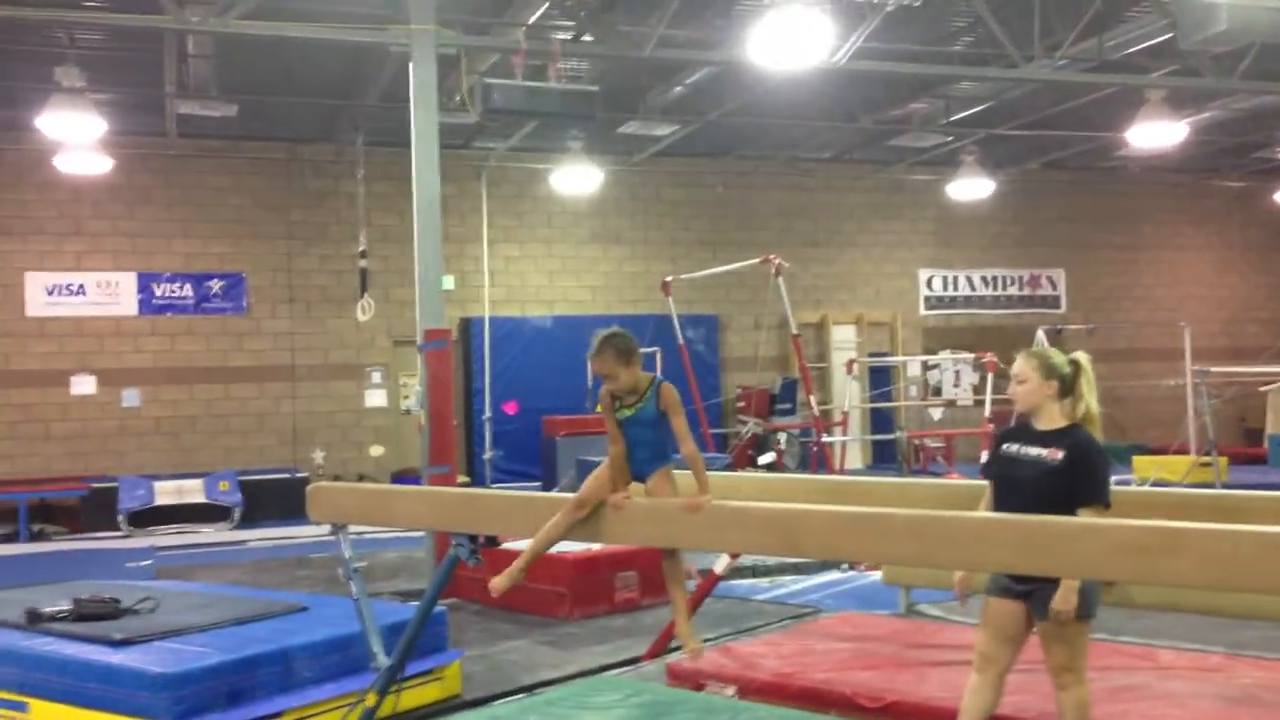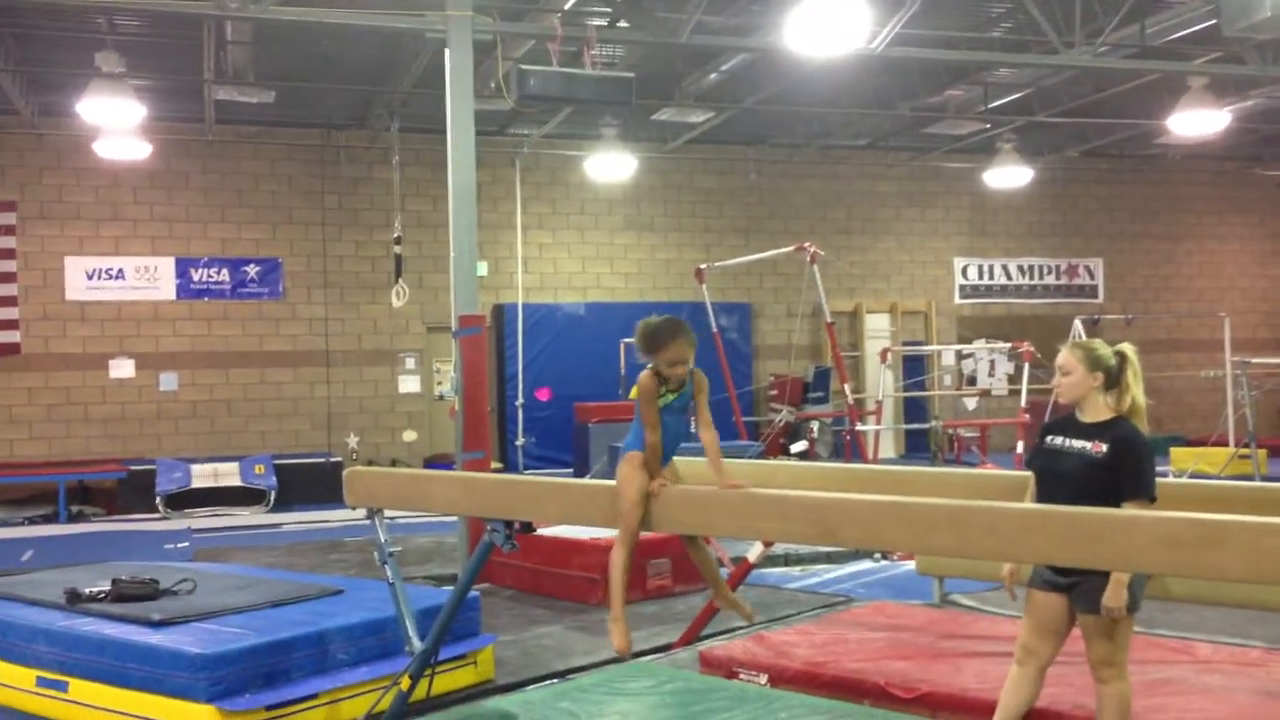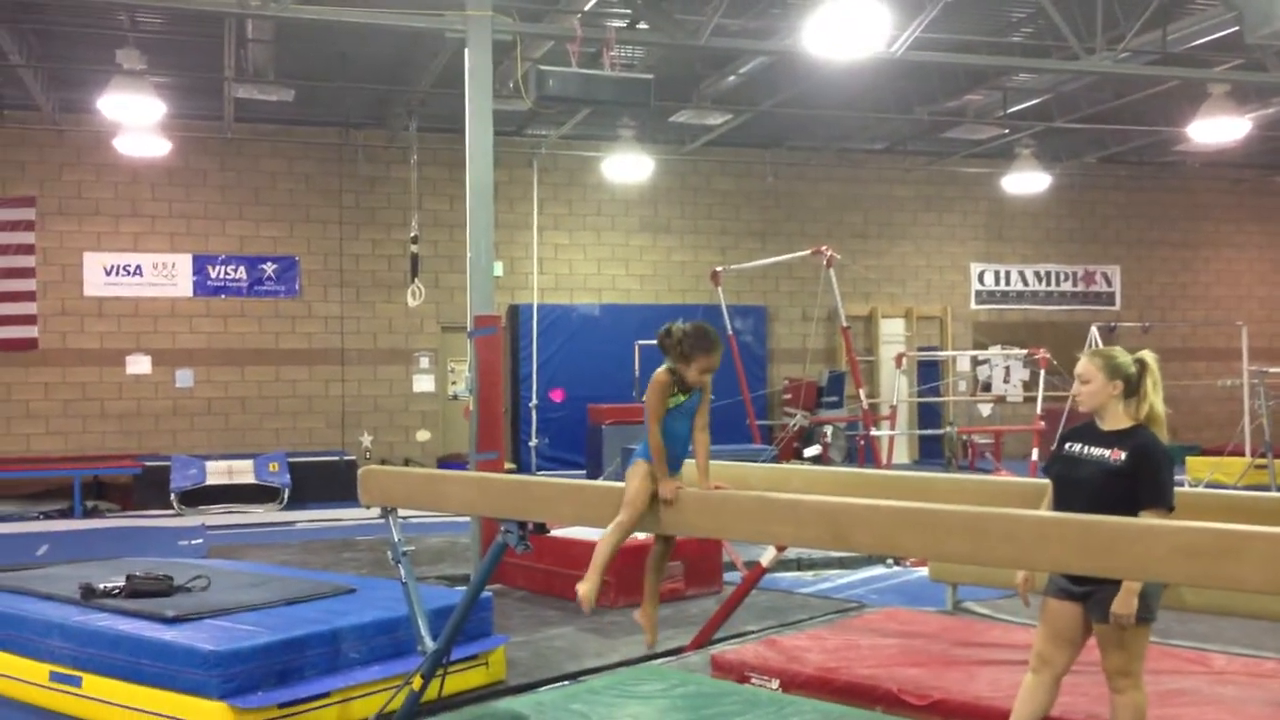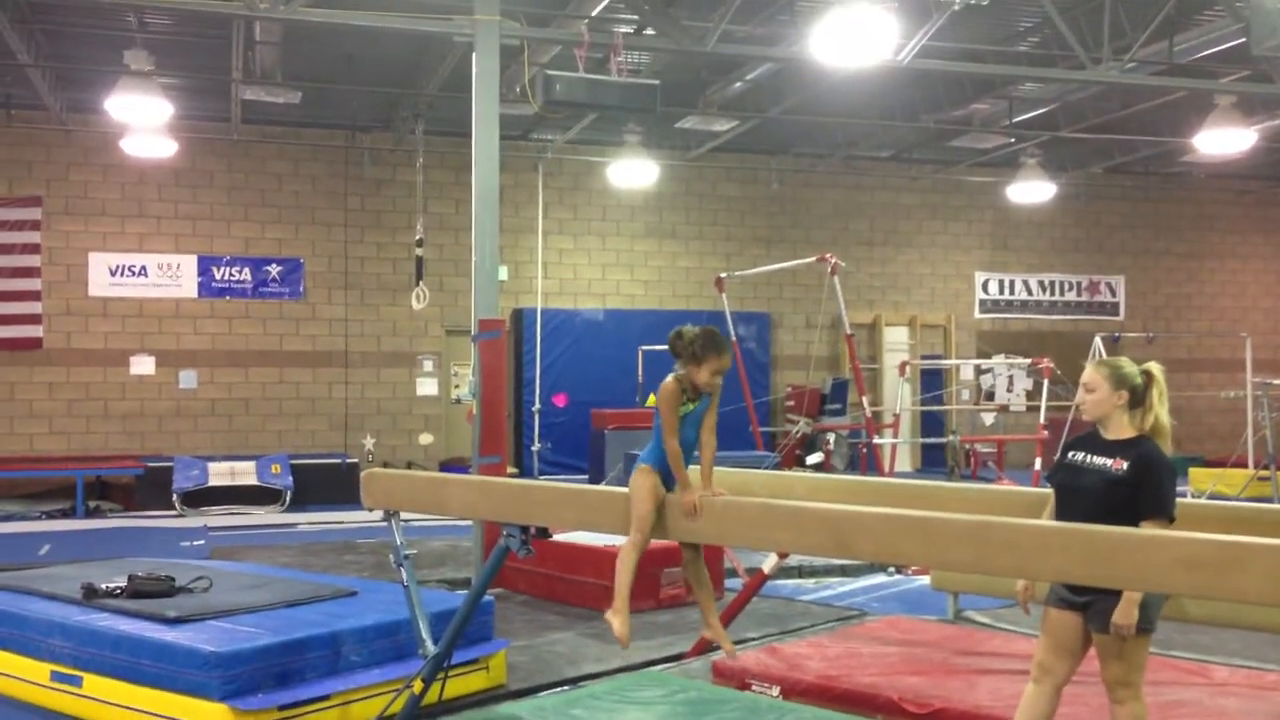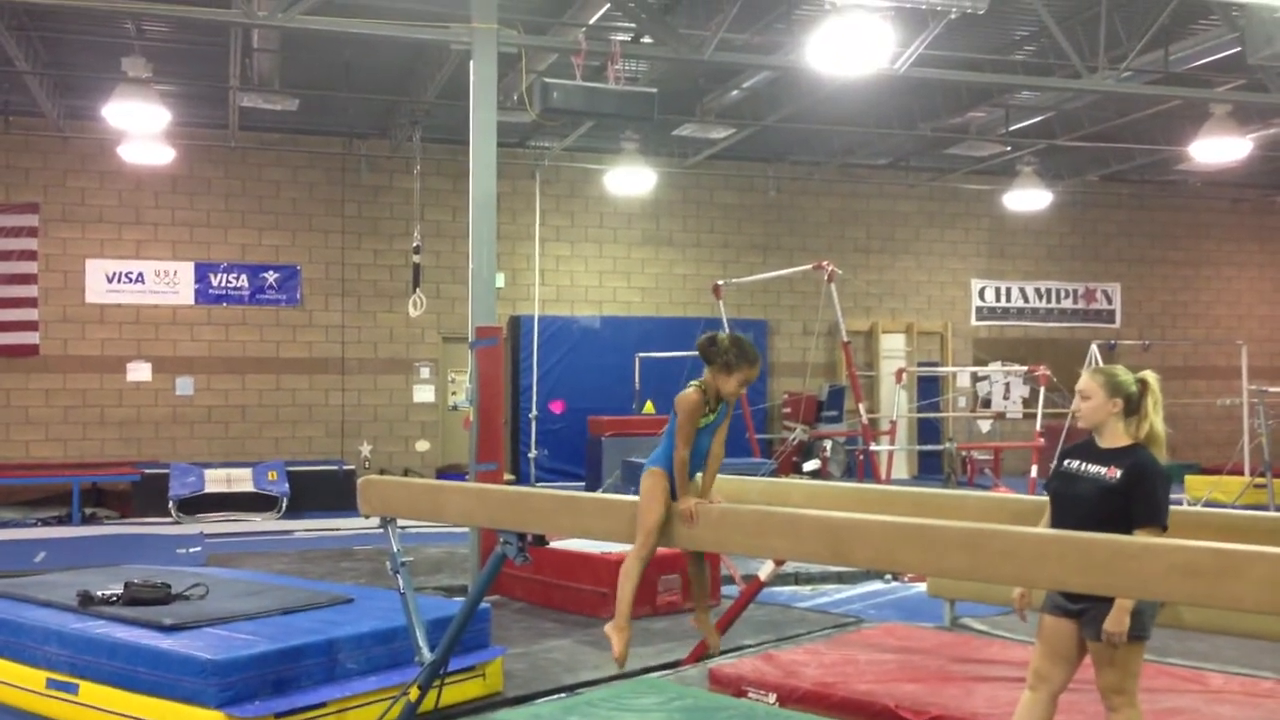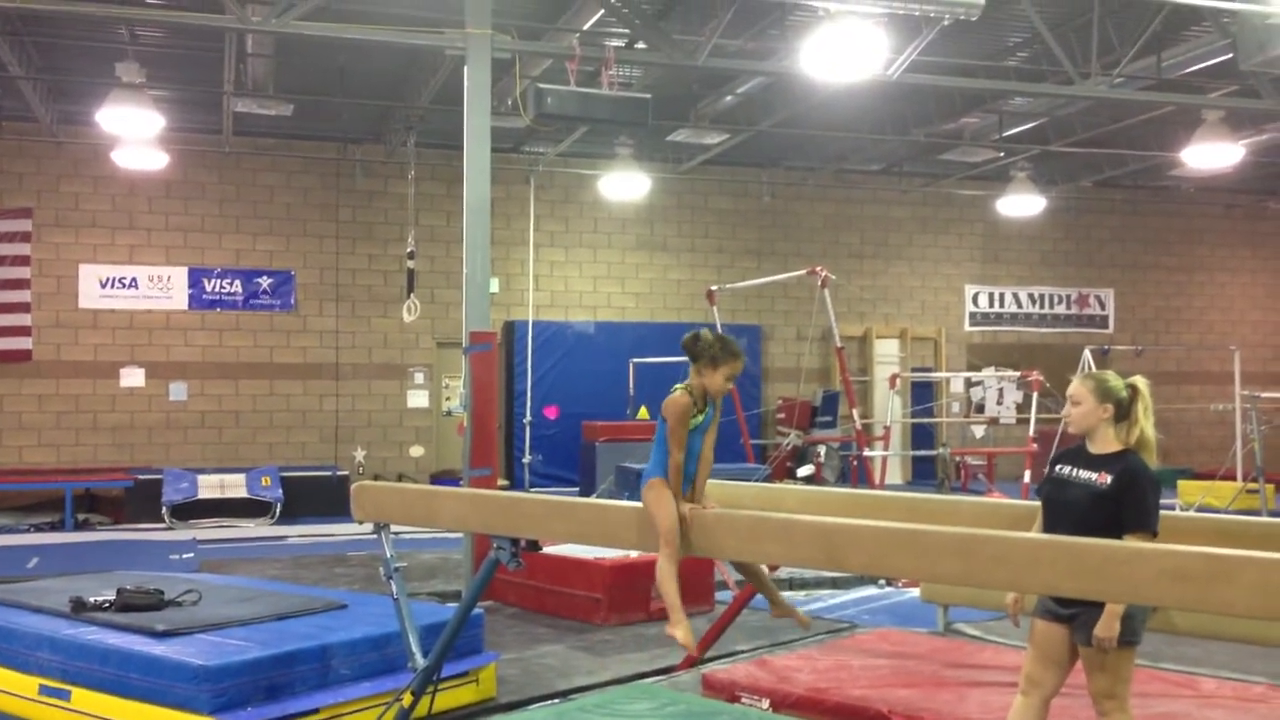
dt=0.4s
person 1, frame 1
left shoulder: (1082, 447)
right shoulder: (1008, 439)
right elbow: (989, 505)
left wrist: (1070, 585)
left hip: (1059, 578)
right hip: (1010, 573)
left knee: (1066, 674)
right knee: (988, 663)
person 1, frame 2
left shoulder: (1127, 440)
right shoulder: (1053, 431)
right elbow: (1034, 497)
left wrist: (1120, 582)
left hip: (1102, 572)
right hip: (1052, 565)
left knee: (1107, 669)
right knee: (1028, 656)
person 1, frame 3
left shoulder: (1146, 448)
right shoulder: (1072, 438)
right elbow: (1051, 504)
left wrist: (1131, 589)
left hip: (1118, 580)
right hip: (1068, 574)
left knee: (1122, 678)
right knee: (1043, 664)
person 1, frame 4
left shoulder: (1149, 459)
right shoulder: (1075, 447)
right elbow: (1053, 513)
left wrist: (1132, 601)
left hip: (1119, 591)
right hip: (1069, 583)
left knee: (1122, 688)
right knee: (1044, 674)
person 1, frame 5
left shoulder: (1143, 467)
right shoulder: (1071, 455)
right elbow: (1050, 521)
left wrist: (1123, 607)
left hip: (1114, 598)
right hip: (1065, 591)
right knee: (1040, 681)
person 1, frame 6
left shoulder: (1133, 473)
right shoulder: (1063, 460)
right elbow: (1042, 526)
left wrist: (1113, 613)
left hip: (1105, 603)
right hip: (1056, 596)
right knee: (1032, 686)
person 2, frame 1
left shoulder: (663, 391)
right shoulder: (607, 395)
left elbow: (686, 443)
right elbow: (616, 445)
left wrist: (703, 491)
right wrist: (619, 488)
left hip: (656, 467)
right hip: (623, 464)
right knee: (579, 505)
left ankle: (682, 622)
right ankle: (516, 569)
person 2, frame 2
left shoulder: (694, 378)
right shoulder: (648, 381)
left elbow: (705, 428)
right elbow: (652, 431)
left wrist: (720, 475)
right wrist: (657, 476)
left hip: (663, 458)
right hip: (637, 454)
left knee: (688, 530)
right knee: (629, 531)
left ankle: (723, 593)
right ankle: (617, 615)
person 2, frame 3
left shoulder: (703, 385)
right shoulder: (661, 379)
left elbow: (701, 432)
right elbow: (653, 434)
left wrist: (704, 479)
right wrist: (663, 479)
left hip: (672, 470)
right hip: (645, 462)
left knee: (664, 544)
right knee: (632, 512)
left ankle: (648, 611)
right ankle: (592, 578)
person 2, frame 4
left shoulder: (712, 389)
right shoulder: (671, 388)
left elbow: (708, 437)
right elbow: (670, 443)
left wrist: (706, 486)
right wrist: (685, 488)
left hip: (677, 474)
right hip: (651, 469)
left knee: (693, 550)
right knee: (640, 533)
left ankle: (712, 624)
right ankle: (619, 610)
person 2, frame 5
left shoulder: (728, 398)
right shoulder: (692, 398)
left elbow: (717, 447)
right elbow: (682, 451)
left wrist: (705, 493)
right wrist: (683, 497)
left hip: (687, 477)
right hip: (660, 471)
left knee: (699, 547)
right knee: (646, 544)
left ankle: (703, 617)
right ankle: (620, 624)
person 2, frame 6
left shoulder: (714, 401)
right shoulder: (679, 400)
left elbow: (706, 451)
right elbow: (676, 455)
left wrist: (698, 498)
right wrist: (679, 501)
left hip: (684, 483)
right hip: (659, 479)
right knee: (671, 544)
left ankle: (777, 601)
right ankle: (677, 620)
